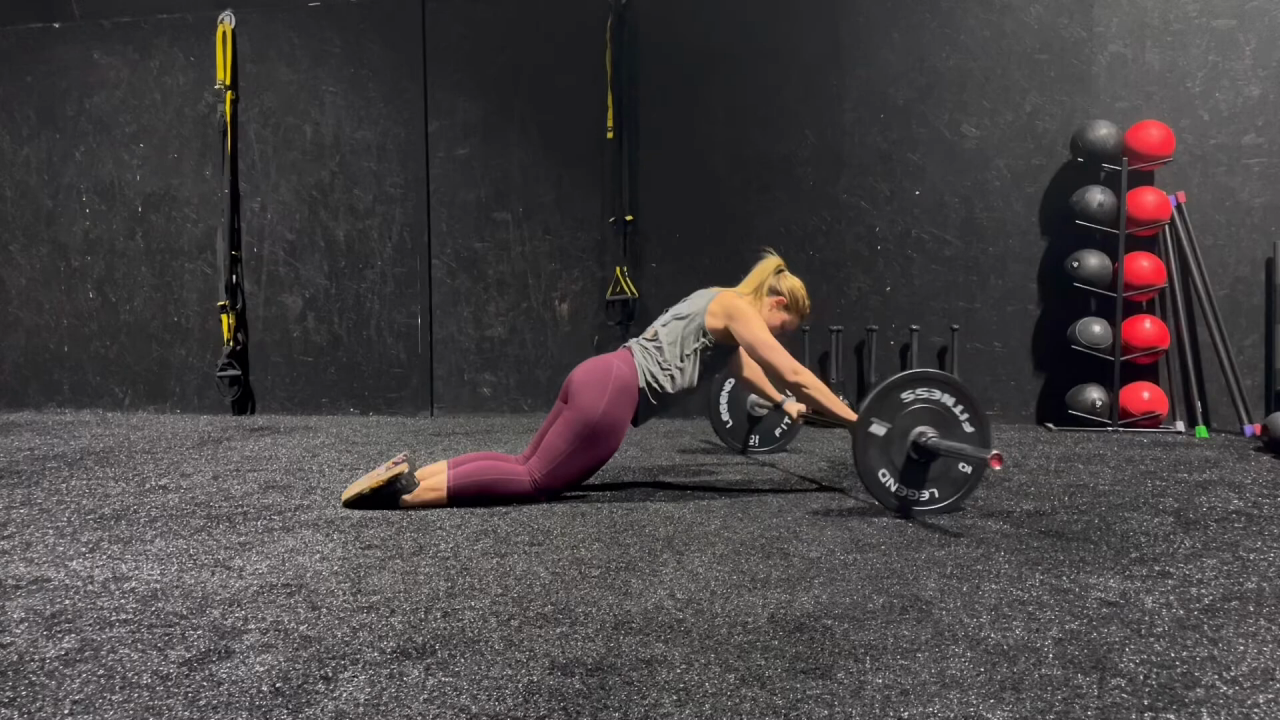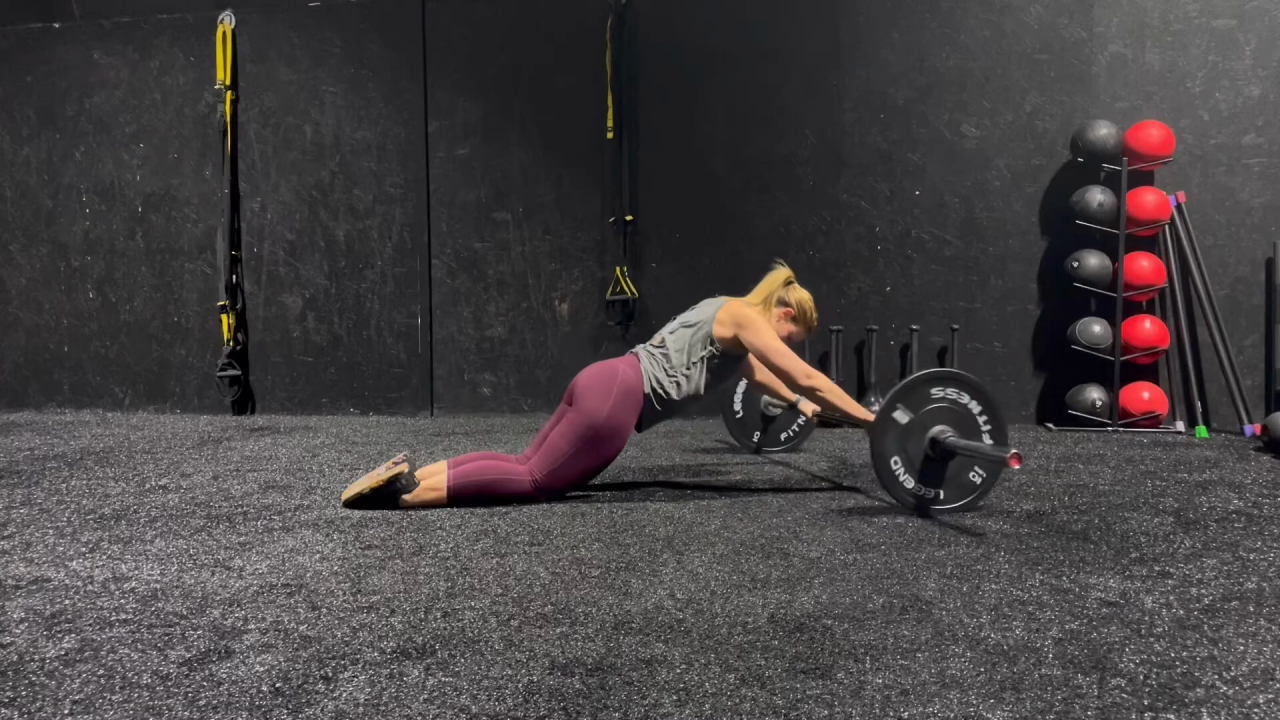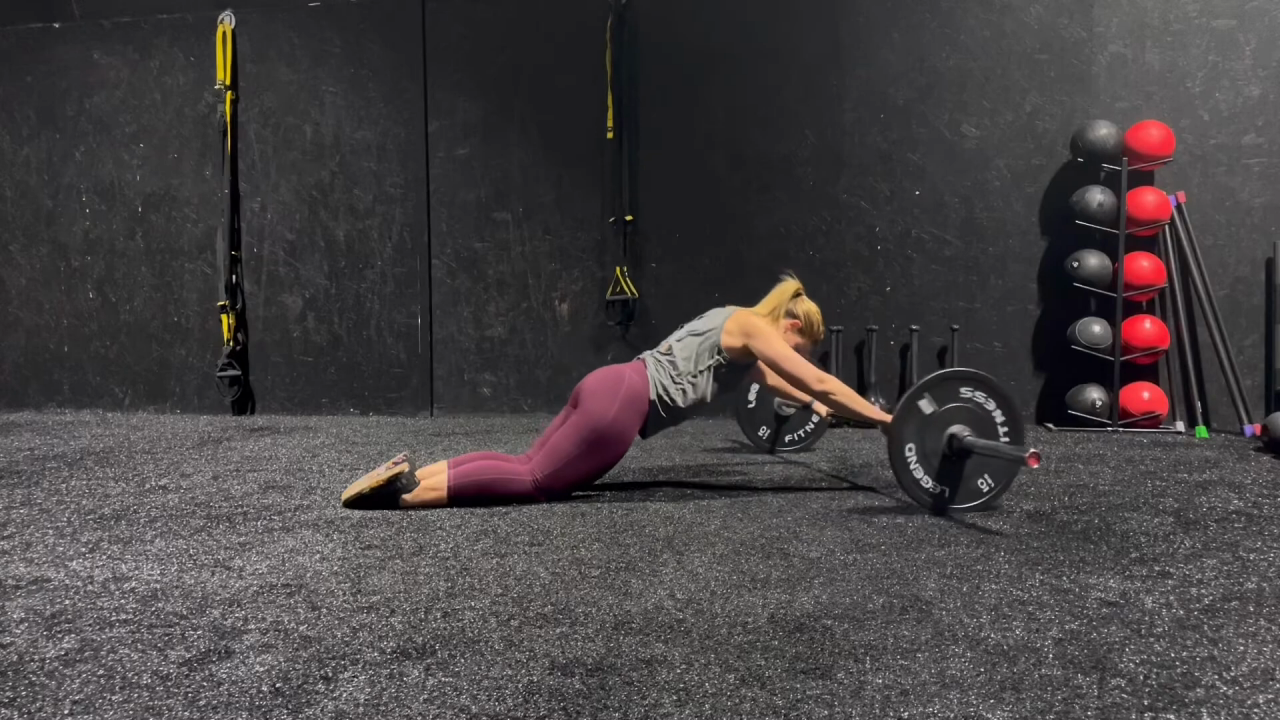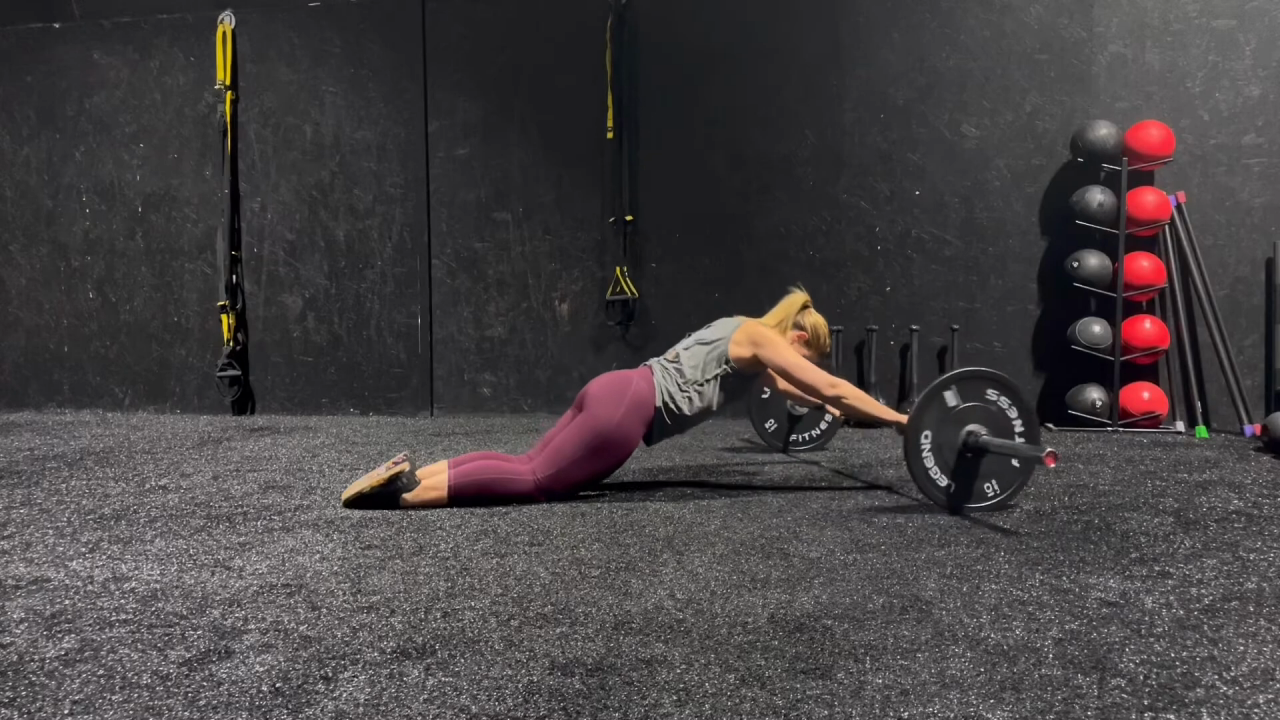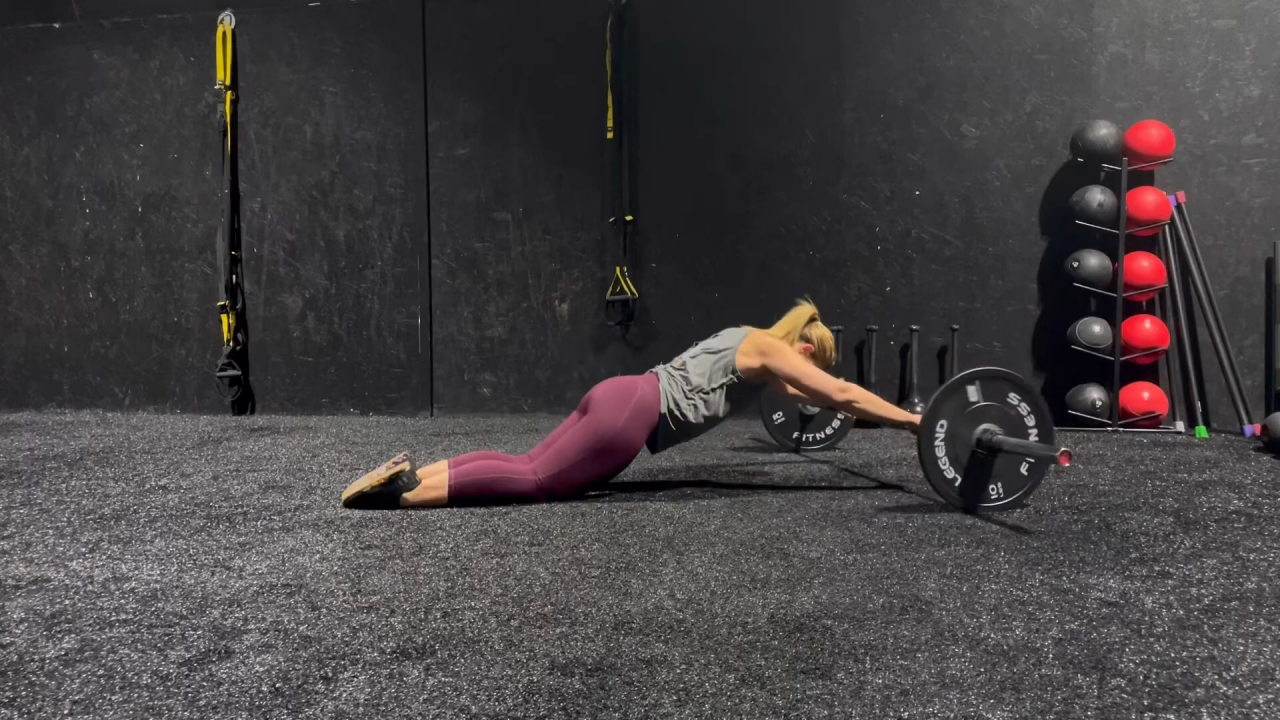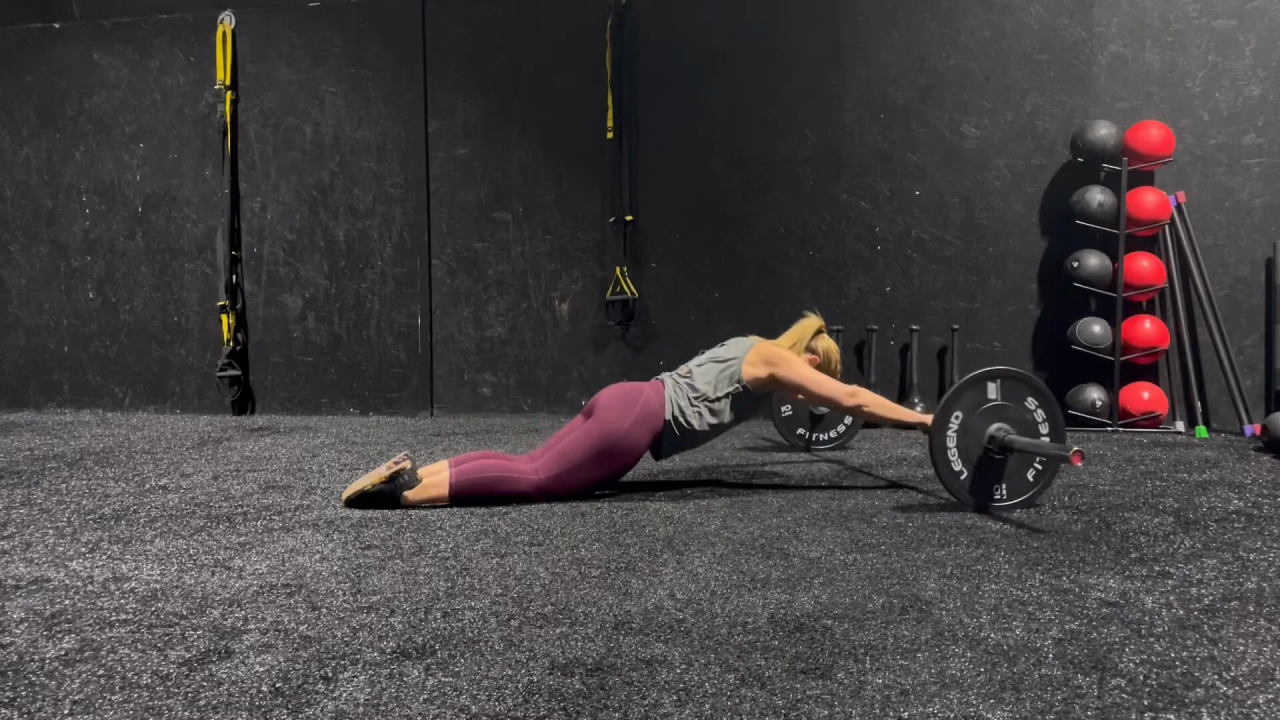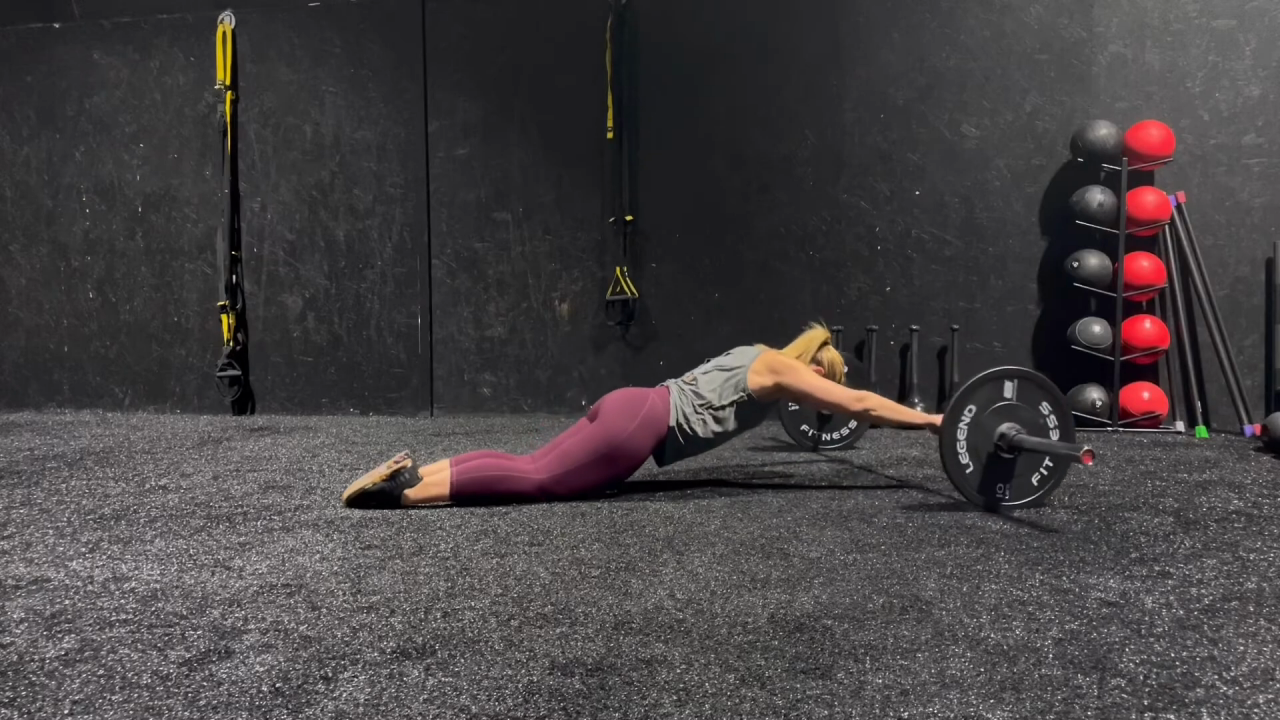
dt=0.1s
person 1, frame 1
left shoulder: (721, 304)
right shoulder: (739, 307)
left elbow: (744, 366)
right elbow: (793, 372)
left wrist: (784, 404)
right wrist: (856, 420)
left hip: (597, 380)
right hip: (612, 392)
left knee: (527, 468)
right knee: (534, 482)
left ankle: (409, 474)
right ankle: (406, 490)
person 1, frame 2
left shoulder: (730, 313)
right shoulder: (748, 317)
left elbow: (755, 371)
right elbow: (807, 376)
left wrist: (800, 406)
right wrist: (872, 421)
left hip: (602, 384)
right hip: (617, 396)
left knee: (527, 467)
right knee: (537, 480)
left ankle: (412, 473)
right ankle: (406, 490)
person 1, frame 3
left shoulder: (736, 324)
right shoulder: (755, 327)
left elbow: (769, 377)
right elbow: (819, 380)
left wrist: (814, 407)
right wrist: (884, 418)
left hip: (608, 389)
right hip: (622, 401)
left knee: (530, 469)
right knee: (533, 481)
left ankle: (408, 474)
right ankle: (405, 490)
person 1, frame 4
left shoulder: (746, 335)
right shoulder: (763, 337)
left elbow: (779, 382)
right elbow: (831, 386)
left wrist: (829, 410)
right wrist: (899, 421)
left hip: (613, 394)
right hip: (628, 406)
left knee: (529, 468)
right knee: (535, 480)
left ankle: (411, 473)
right ankle: (407, 490)
person 1, frame 5
left shoulder: (750, 341)
right shoulder: (769, 350)
left elbow: (792, 389)
right elbow: (838, 391)
left wrist: (846, 409)
right wrist: (909, 420)
left hip: (618, 399)
right hip: (632, 413)
left knee: (529, 469)
right knee: (532, 480)
left ankle: (410, 473)
right ankle: (406, 489)
person 1, frame 6
left shoulder: (758, 350)
right shoulder: (775, 359)
left elbow: (801, 394)
right elbow: (848, 396)
left wrist: (857, 412)
right wrist: (921, 421)
left hip: (622, 405)
right hip: (637, 418)
left knee: (530, 468)
right knee: (534, 478)
left ankle: (412, 471)
right ankle: (408, 488)
person 1, frame 7
left shoulder: (760, 358)
right shoulder: (781, 370)
left elbow: (846, 402)
right elbow: (856, 402)
left wrist: (884, 413)
right wrist: (929, 421)
left hip: (626, 410)
right hip: (641, 424)
left knee: (531, 466)
right knee: (534, 480)
left ankle: (411, 471)
right ankle: (405, 487)
